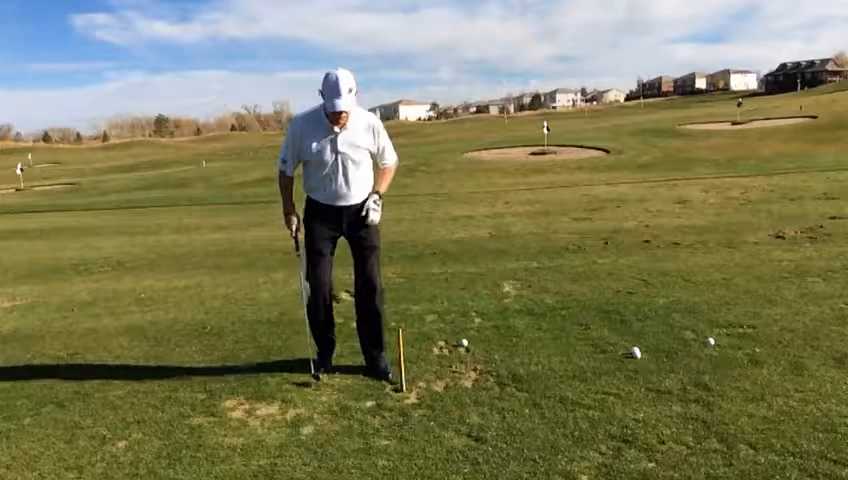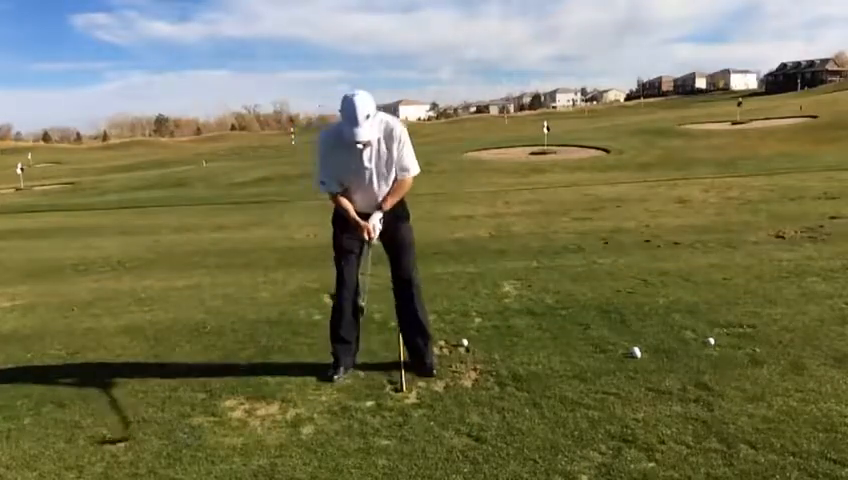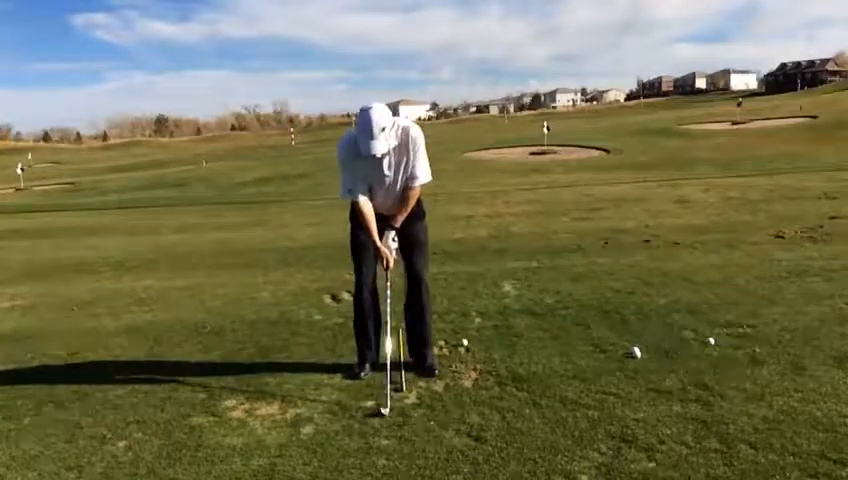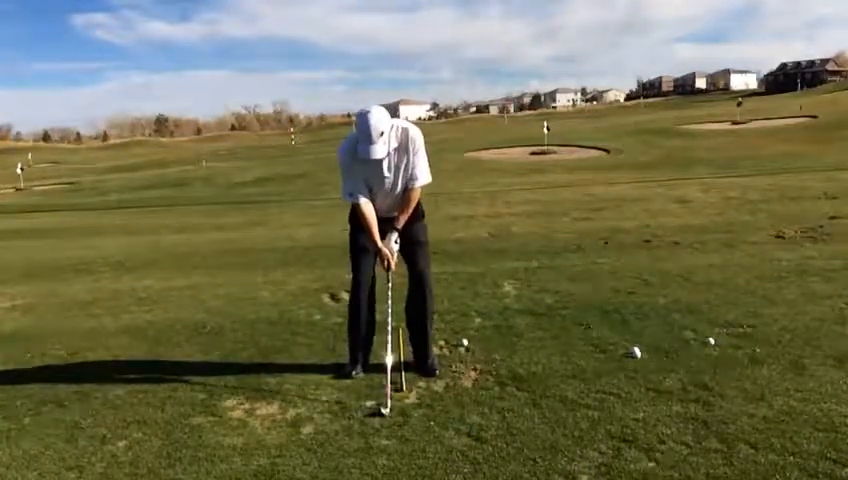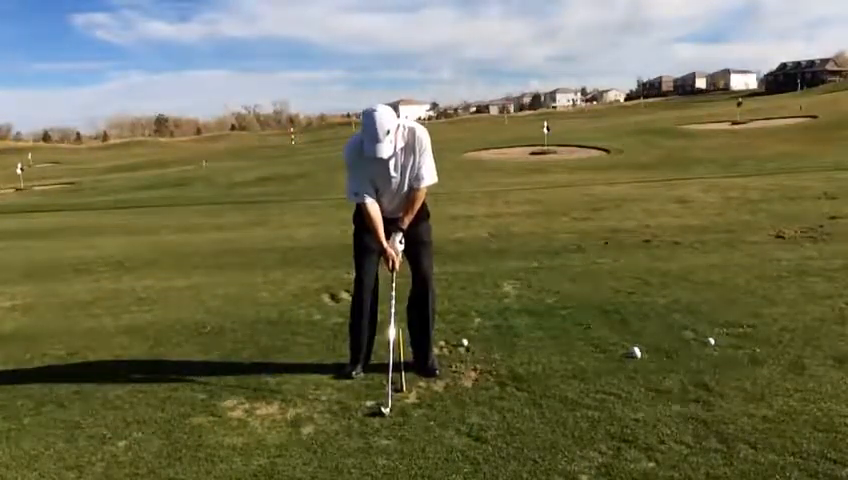
dt=0.7s
person 1, frame 1
left shoulder: (370, 123)
right shoulder: (302, 125)
left elbow: (389, 163)
right elbow: (285, 169)
left wrist: (377, 196)
right wrist: (289, 209)
left hip: (361, 210)
right hip: (320, 212)
left knee: (369, 284)
right knee: (319, 284)
left ankle: (375, 358)
right ankle: (325, 352)
person 1, frame 2
left shoulder: (394, 129)
right shoulder: (328, 140)
left elbow: (407, 176)
right elbow: (333, 189)
left wrist: (380, 212)
right wrist: (358, 222)
left hip: (392, 210)
right hip: (349, 215)
left knee: (406, 279)
right knee: (346, 284)
left ankle: (420, 353)
right ankle: (343, 358)
person 1, frame 3
left shoulder: (411, 134)
right shoulder: (348, 147)
left elbow: (415, 185)
right elbow: (360, 199)
left wrist: (394, 228)
right wrist: (377, 243)
left hip: (407, 211)
right hip: (368, 214)
left knee: (418, 278)
right knee: (364, 283)
left ankle: (423, 355)
right ankle: (367, 356)
person 1, frame 4
left shoulder: (410, 136)
right shoulder: (348, 150)
left elbow: (415, 186)
right elbow: (360, 200)
left wrist: (395, 230)
right wrist: (379, 245)
left hip: (407, 213)
right hip: (367, 217)
left knee: (421, 277)
right knee: (361, 283)
left ankle: (424, 355)
right ankle: (358, 357)
person 1, frame 5
left shoulder: (417, 136)
right shoulder: (354, 149)
left elbow: (421, 186)
right elbow: (366, 200)
left wrist: (400, 230)
right wrist: (384, 245)
left hip: (412, 213)
right hip: (372, 216)
left knee: (423, 279)
right knee: (365, 283)
left ankle: (423, 355)
right ankle: (358, 358)
